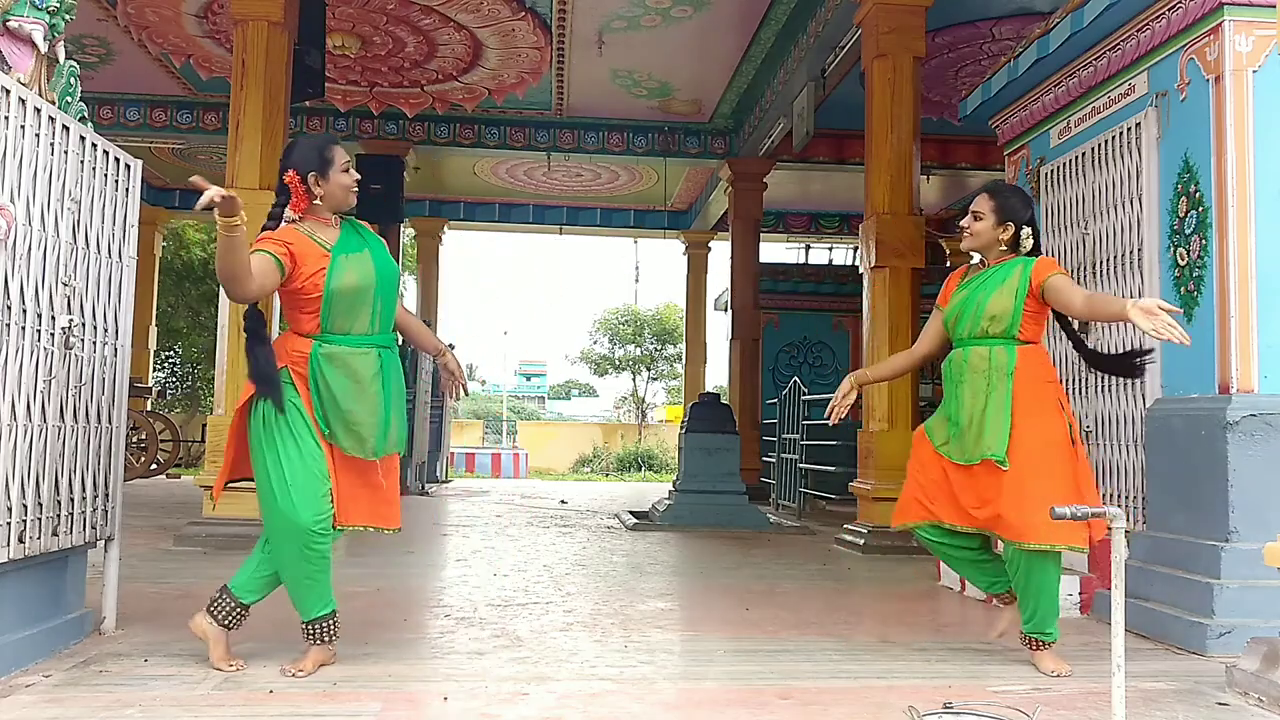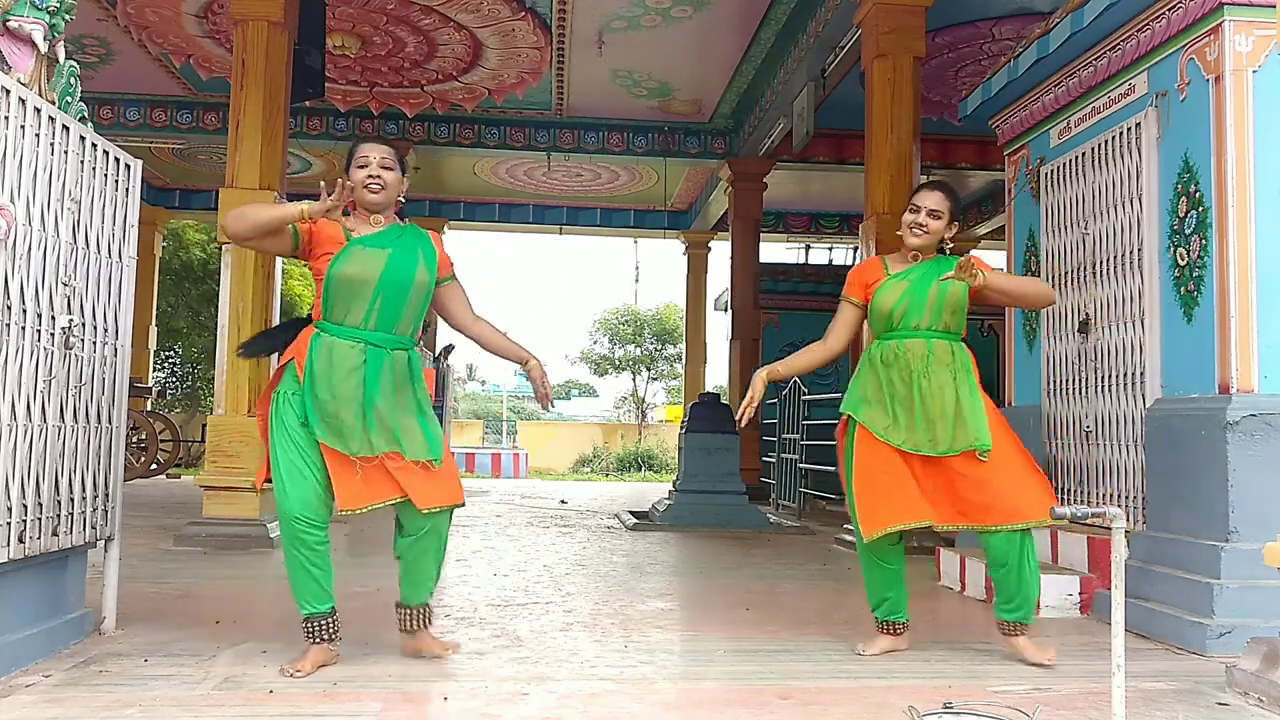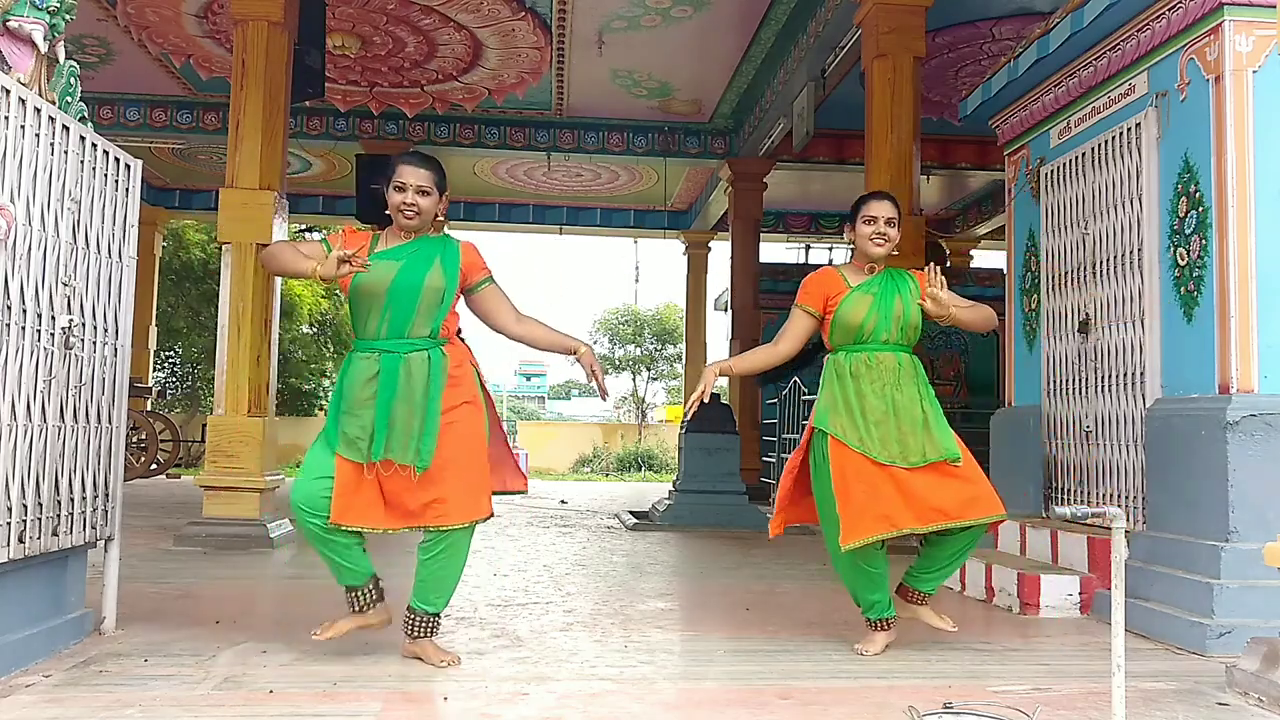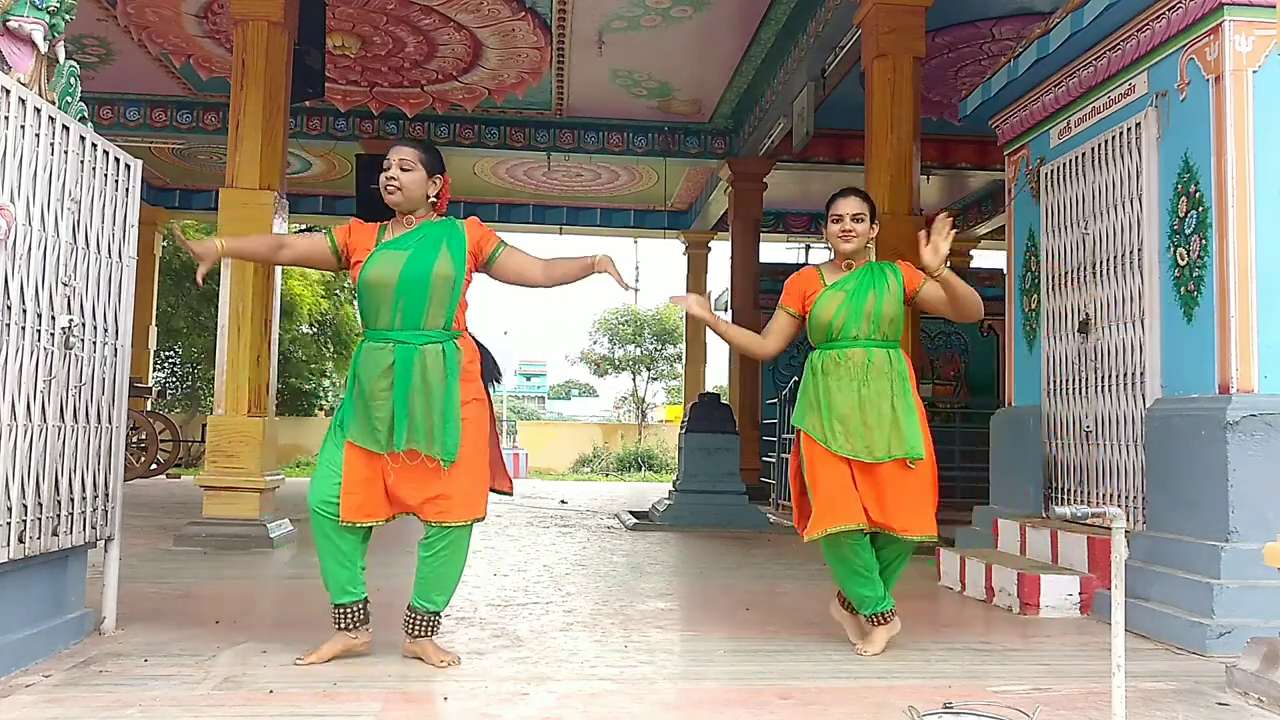
dt=0.4s
person 1, frame 1
left shoulder: (364, 236)
right shoulder: (285, 243)
left elbow: (393, 310)
right elbow: (243, 286)
left wrist: (440, 351)
right wrist: (229, 221)
left hip: (365, 393)
right hip: (306, 392)
left knee: (316, 520)
right knee: (304, 517)
left ankle: (219, 616)
right ankle: (321, 637)
person 1, frame 2
left shoulder: (426, 244)
right shoulder: (322, 232)
left elbow: (466, 318)
right elbow: (234, 225)
left wrist: (526, 358)
right wrist: (310, 210)
left hip: (396, 391)
right hip: (319, 384)
left knee: (432, 501)
right knee: (303, 509)
left ankle: (415, 624)
right ankle: (321, 637)
person 1, frame 3
left shoulder: (458, 254)
right shoulder: (353, 246)
left elbow: (512, 322)
right elbow: (272, 255)
left wrist: (576, 346)
right wrist: (320, 269)
left hip: (441, 393)
right hip: (366, 392)
left knee: (451, 512)
right knee: (311, 499)
left ankle: (420, 632)
right ankle: (368, 602)
person 1, frame 4
left shoulder: (464, 234)
right shoulder: (359, 237)
left elbow: (540, 271)
right elbow: (280, 246)
left wrist: (593, 263)
right wrist: (220, 247)
left hip: (445, 387)
right hip: (374, 387)
left knee: (450, 510)
right knee: (331, 500)
left ankle: (421, 631)
right ankle: (351, 625)
person 2, frame 1
left shoulder: (1036, 270)
right shoulder: (958, 281)
left elbow: (1083, 302)
right elbow: (921, 350)
left wrist: (1130, 309)
right wrist: (859, 377)
left hip: (1020, 405)
right hip: (963, 410)
left knee: (1026, 519)
right knee: (934, 517)
left ankle: (1039, 639)
right ankle: (1008, 593)
person 2, frame 2
left shoulder: (967, 270)
right shoulder: (868, 272)
left elbow: (1045, 296)
right elbow: (831, 344)
left wrist: (985, 280)
right wrist: (769, 372)
left hip: (953, 402)
right hip: (885, 403)
left knee: (1001, 501)
right knee: (882, 516)
left ankle: (1015, 624)
right ankle: (891, 625)
person 2, frame 3
left shoulder: (916, 283)
right shoulder: (822, 282)
left elbow: (989, 319)
right elbow: (781, 347)
left wrist: (950, 311)
right wrist: (721, 367)
left hip: (910, 409)
right hip: (849, 412)
left knee: (970, 506)
right knee: (856, 522)
left ankle: (915, 591)
right ankle: (880, 619)
person 2, frame 4
left shoulder: (899, 275)
right shoulder: (804, 282)
left elbow: (972, 312)
right elbow: (766, 345)
left wrist: (940, 271)
right wrist: (710, 318)
left hip: (889, 408)
right hip: (828, 410)
left knee: (898, 517)
right knee: (838, 518)
left ankle: (852, 598)
right ankle: (881, 614)
